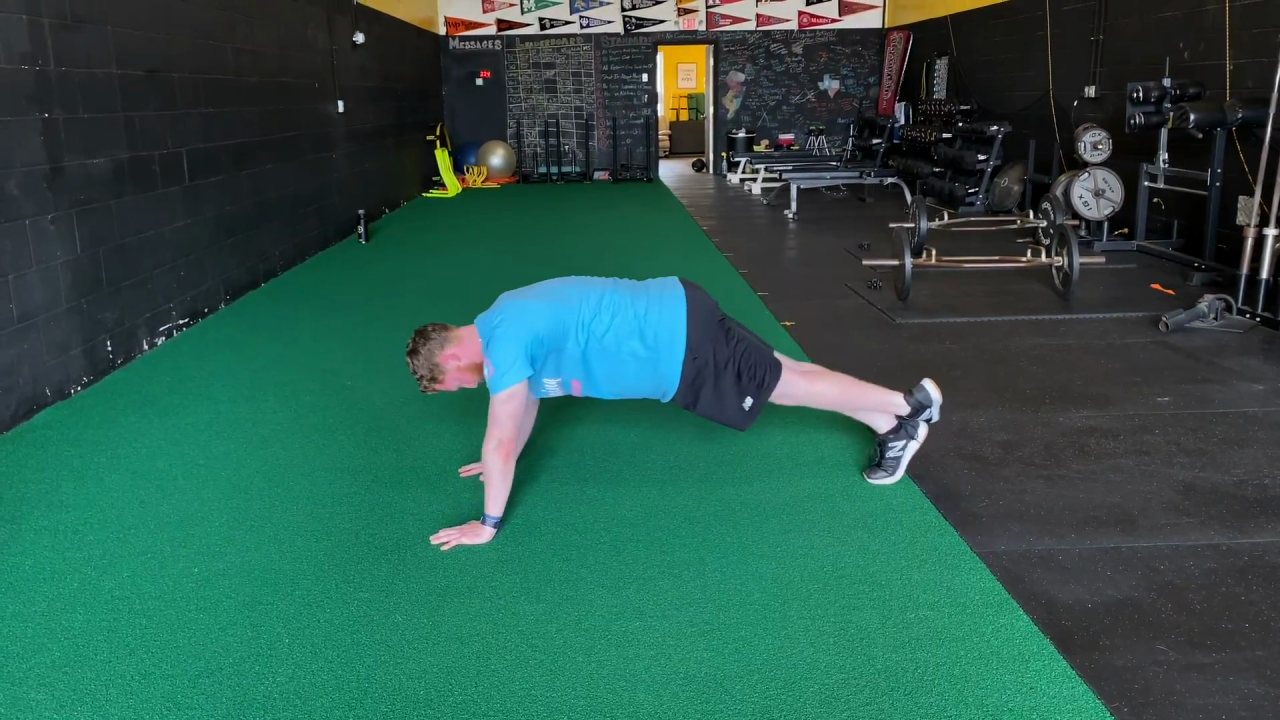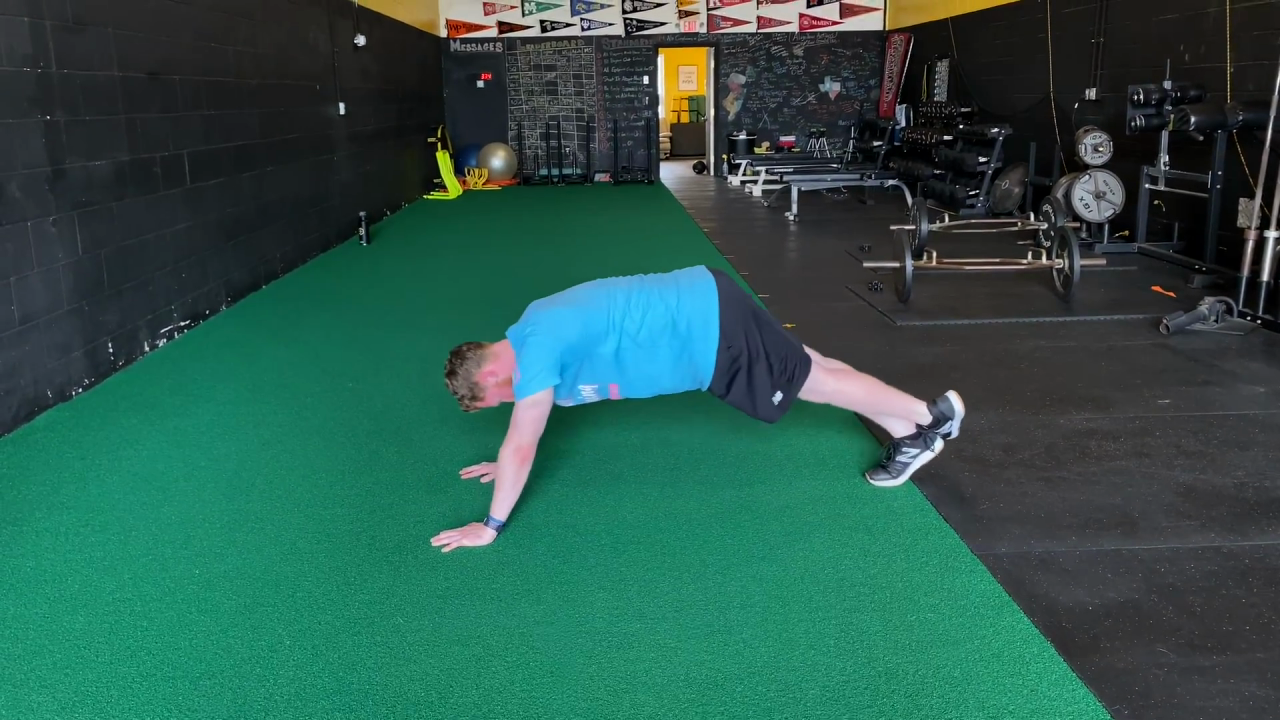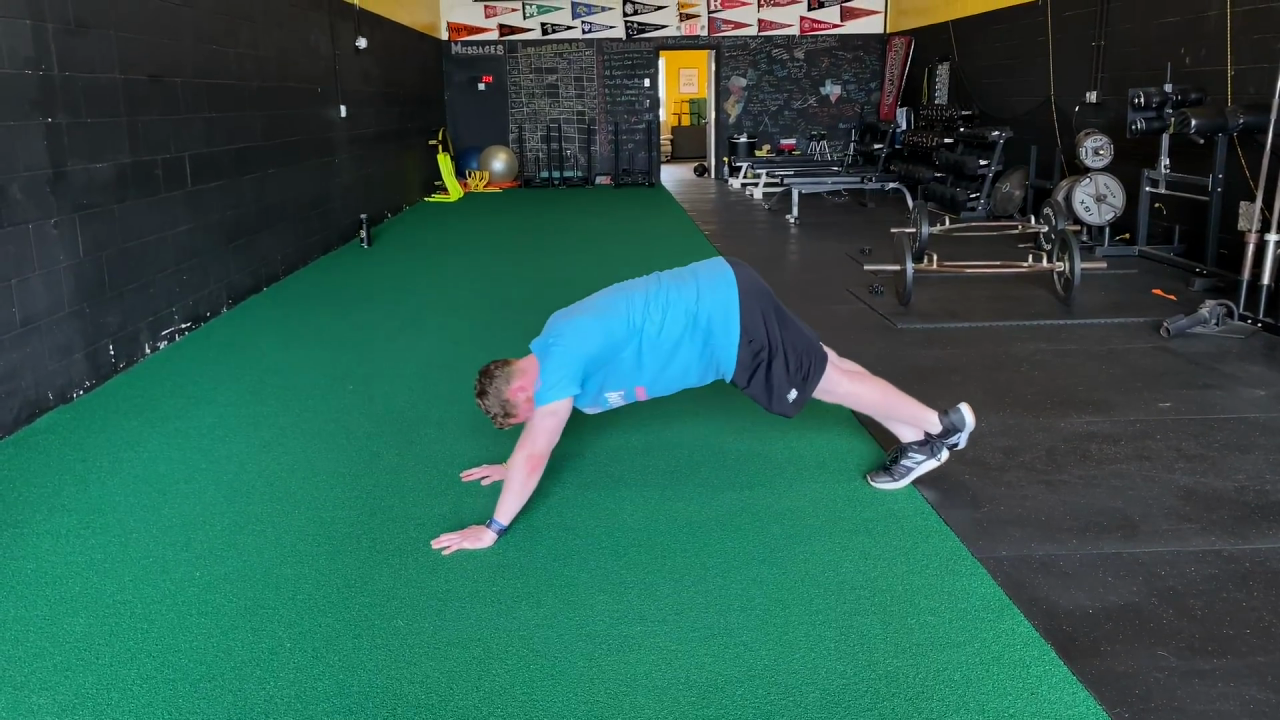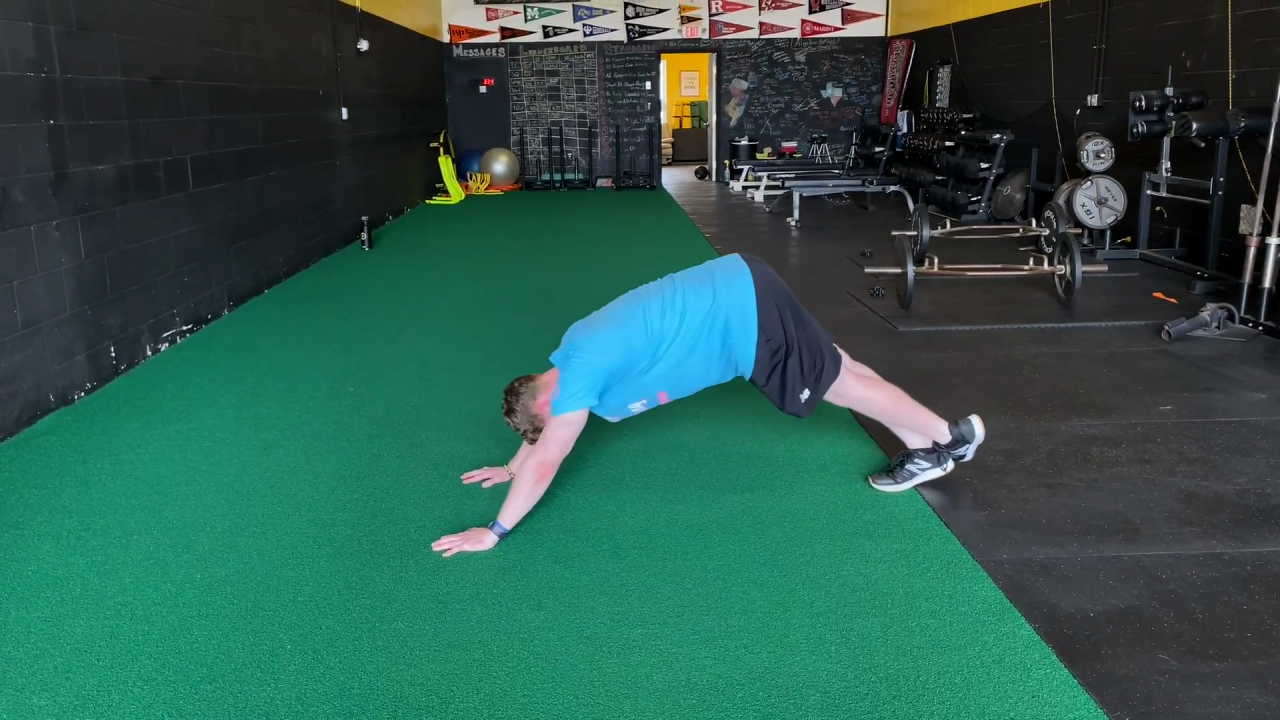
dt=0.3s
person 1, frame 1
left shoulder: (502, 342)
right shoulder: (509, 324)
left elbow: (501, 439)
right elbow: (528, 396)
left wrist: (488, 523)
right wrist: (497, 463)
left hip: (677, 344)
right hip: (673, 319)
left knee: (783, 385)
right knee: (778, 373)
left ankle: (909, 406)
right ankle: (893, 427)
person 1, frame 2
left shoulder: (534, 351)
right shoulder: (536, 334)
left elbow: (521, 443)
right elbow: (537, 420)
left wrist: (491, 526)
right wrist: (505, 464)
left hip: (708, 331)
right hip: (702, 307)
left knee: (813, 382)
right knee: (806, 368)
left ankle: (930, 417)
right ankle: (910, 431)
person 1, frame 3
left shoulder: (560, 362)
right shoulder: (555, 346)
left elbow: (536, 453)
right elbow: (540, 419)
left wrist: (492, 528)
right wrist: (509, 465)
left hip: (730, 319)
right hip: (722, 295)
left knee: (826, 380)
right knee: (821, 365)
left ankle: (940, 426)
right ankle: (917, 439)
person 1, frame 4
left shoulder: (581, 374)
right shoulder: (575, 356)
left elbow: (546, 460)
right elbow: (546, 426)
left wrist: (494, 531)
right wrist: (511, 468)
left hip: (746, 315)
right hip: (739, 291)
left knee: (837, 383)
right knee: (834, 367)
left ankle: (949, 437)
right ankle: (923, 446)
